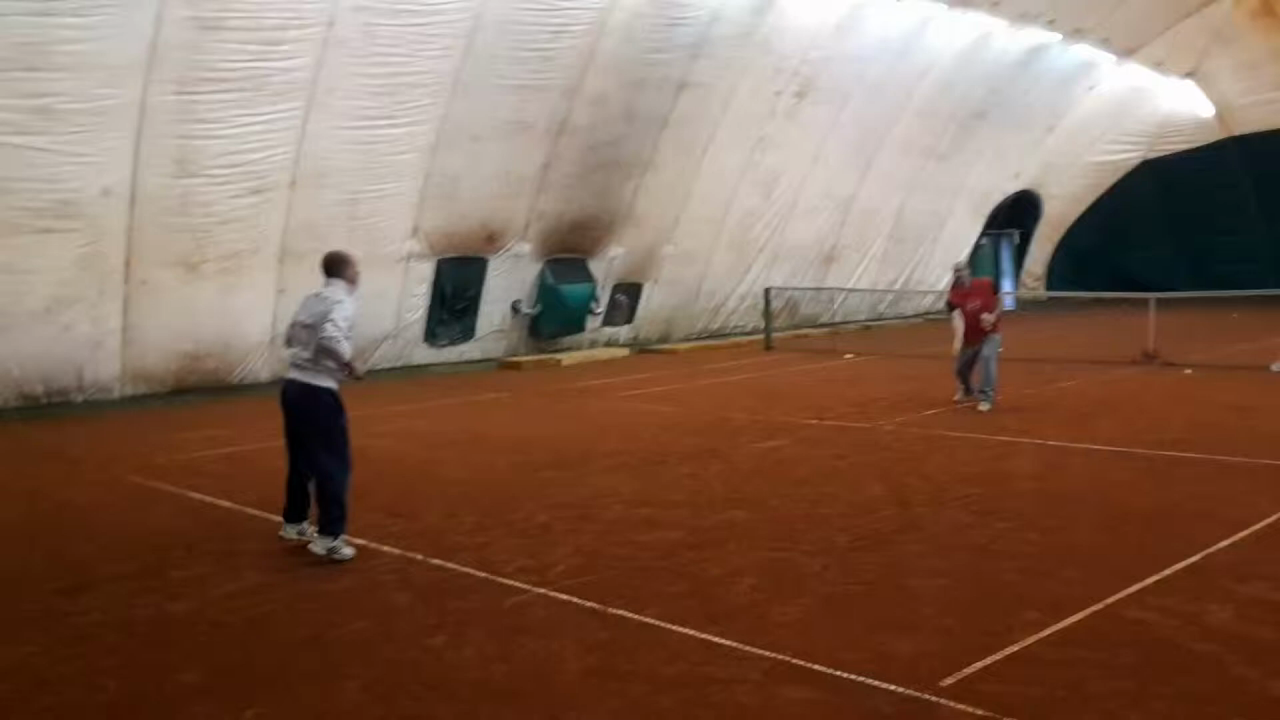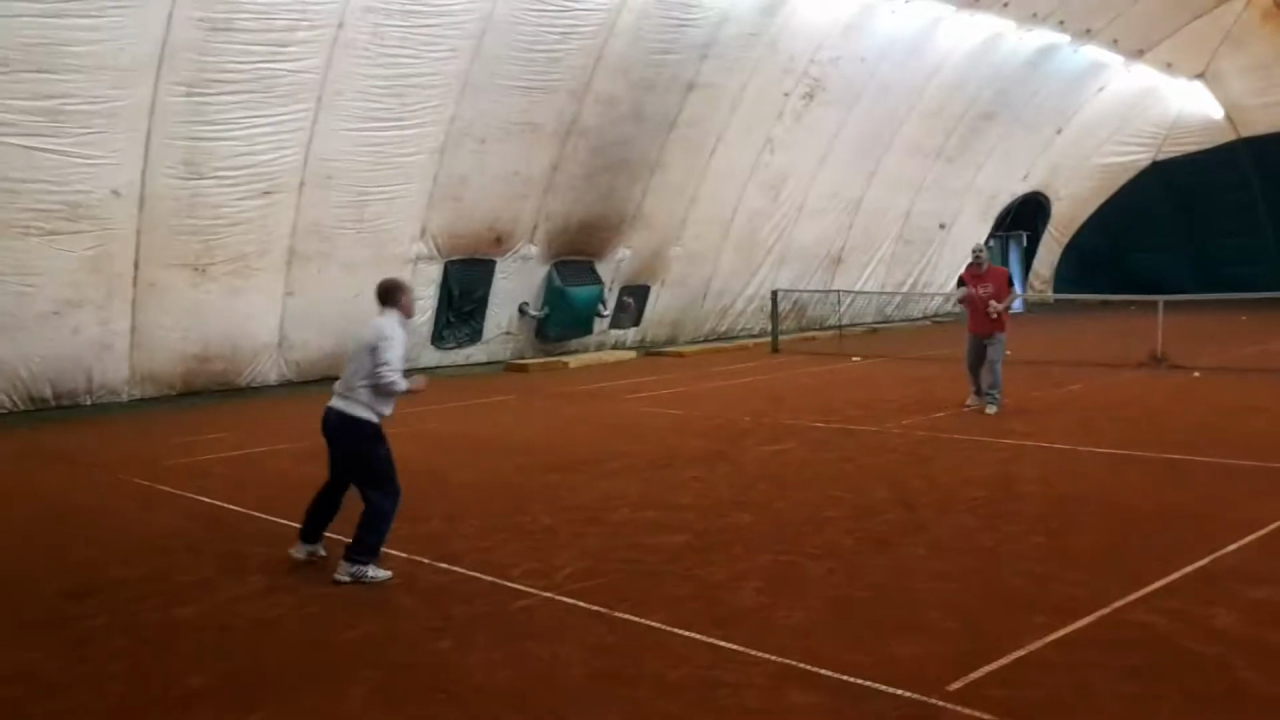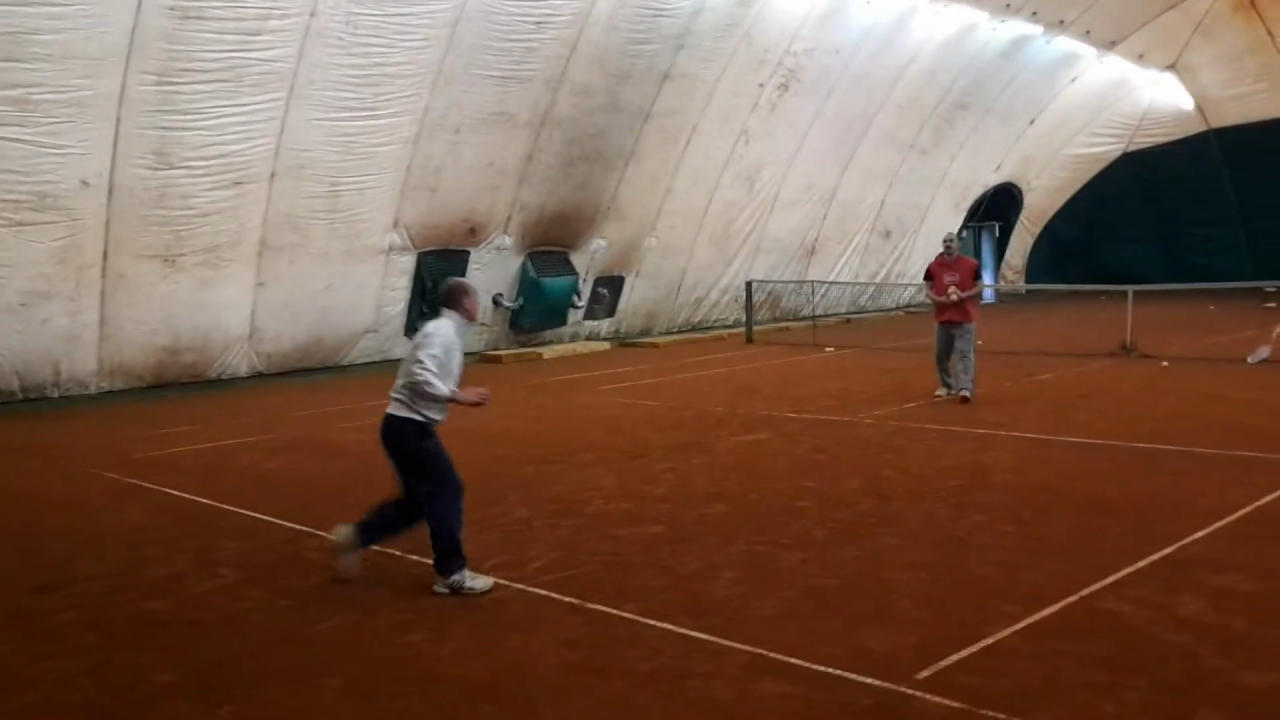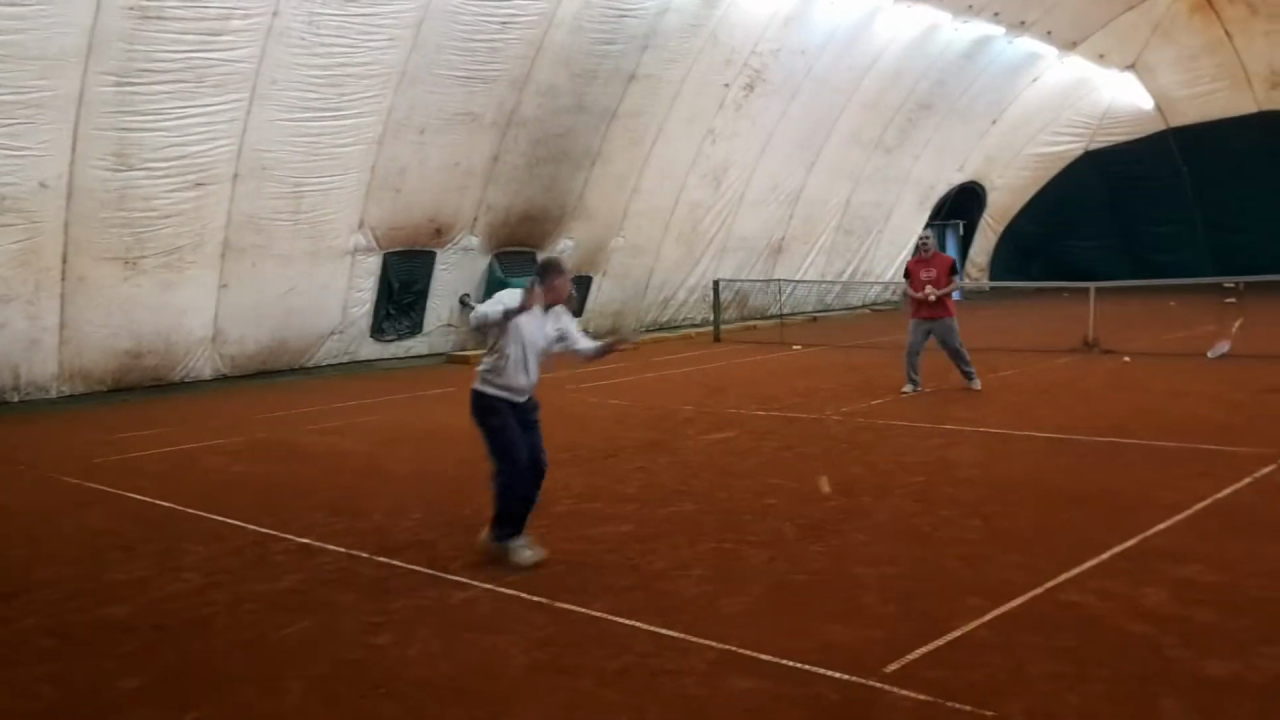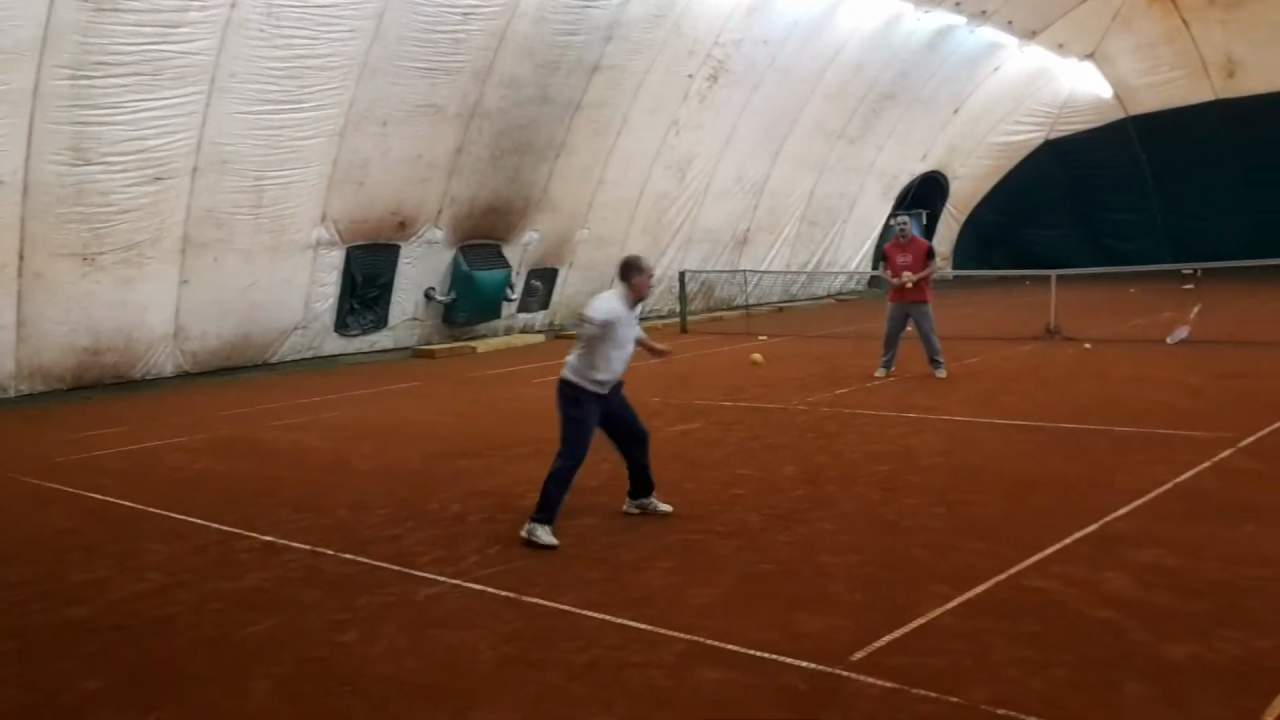
dt=0.4s
person 1, frame 1
left shoulder: (311, 300)
right shoulder: (343, 301)
left elbow: (290, 338)
right elbow: (332, 338)
right wrist: (349, 365)
left hip: (293, 386)
right hip: (318, 392)
left knee: (301, 460)
right knee: (334, 463)
left ankle: (295, 523)
right ankle: (329, 537)
person 1, frame 2
left shoulder: (378, 327)
right shoulder: (392, 332)
right elbow: (386, 380)
left wrist: (402, 383)
right wrist: (409, 386)
left hip: (336, 415)
right hip: (357, 423)
left knee: (338, 482)
right knee: (384, 494)
left ankle: (308, 543)
right ankle: (357, 564)
person 1, frame 3
left shoulder: (451, 334)
right shoulder: (440, 333)
right elbow: (421, 380)
left wrist: (462, 394)
right wrist: (460, 396)
left hip: (415, 426)
right hip: (408, 427)
left knee: (419, 497)
right knee: (447, 493)
left ankle: (354, 536)
right ankle: (452, 574)
person 1, frame 4
left shoulder: (559, 317)
right shoulder: (510, 299)
left elbow: (582, 346)
right elbow: (481, 317)
left wrist: (605, 347)
right wrist: (517, 310)
left hip: (522, 401)
right hip: (491, 398)
left knee: (535, 468)
right knee: (514, 467)
left ankle: (502, 532)
right ankle: (506, 538)
person 1, frame 5
left shoulder: (631, 308)
right shoulder: (607, 305)
right elbow: (590, 322)
left wrist: (646, 342)
right wrist: (589, 332)
left hip: (607, 390)
right hip: (582, 393)
left knee: (636, 440)
right knee: (571, 457)
left ankle: (641, 498)
right ankle: (538, 524)
